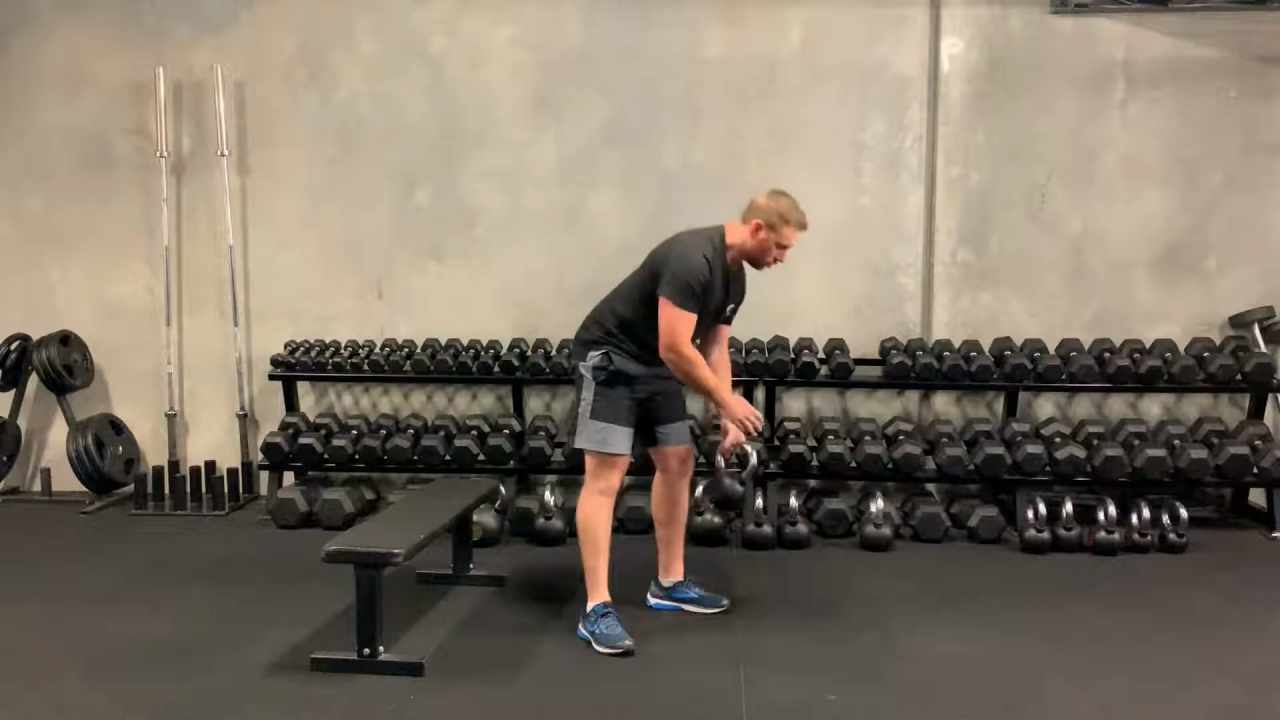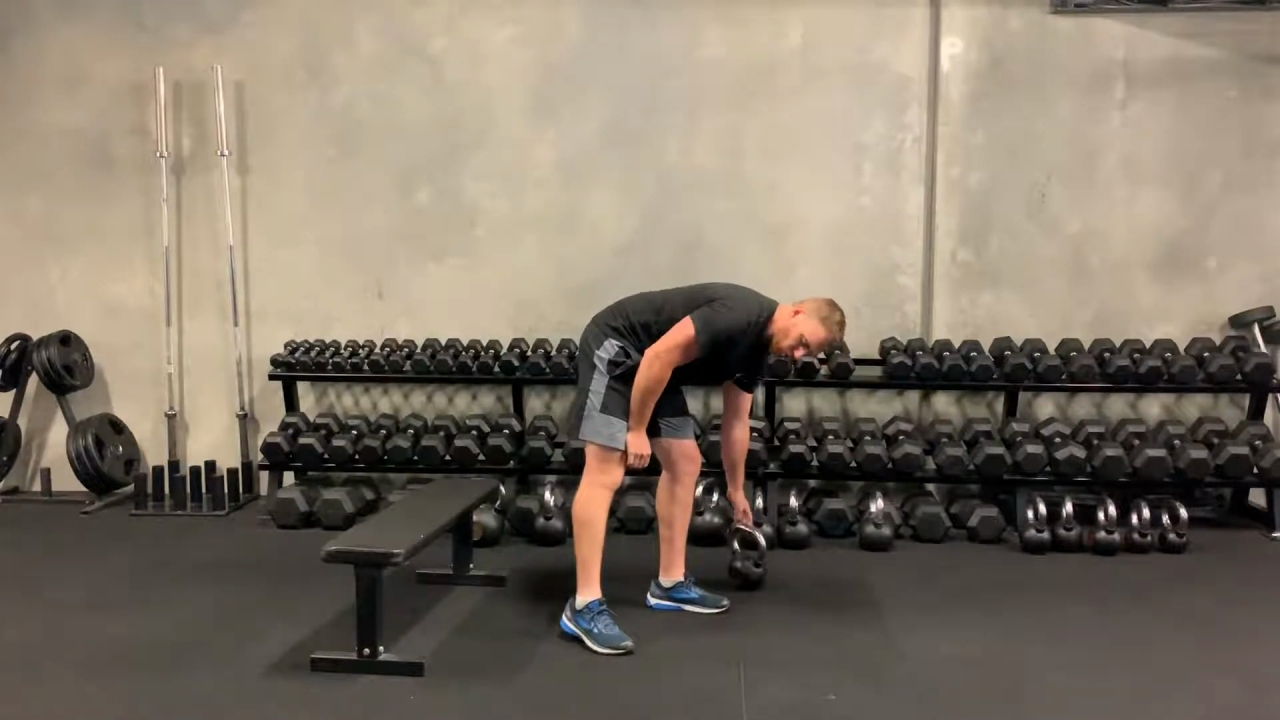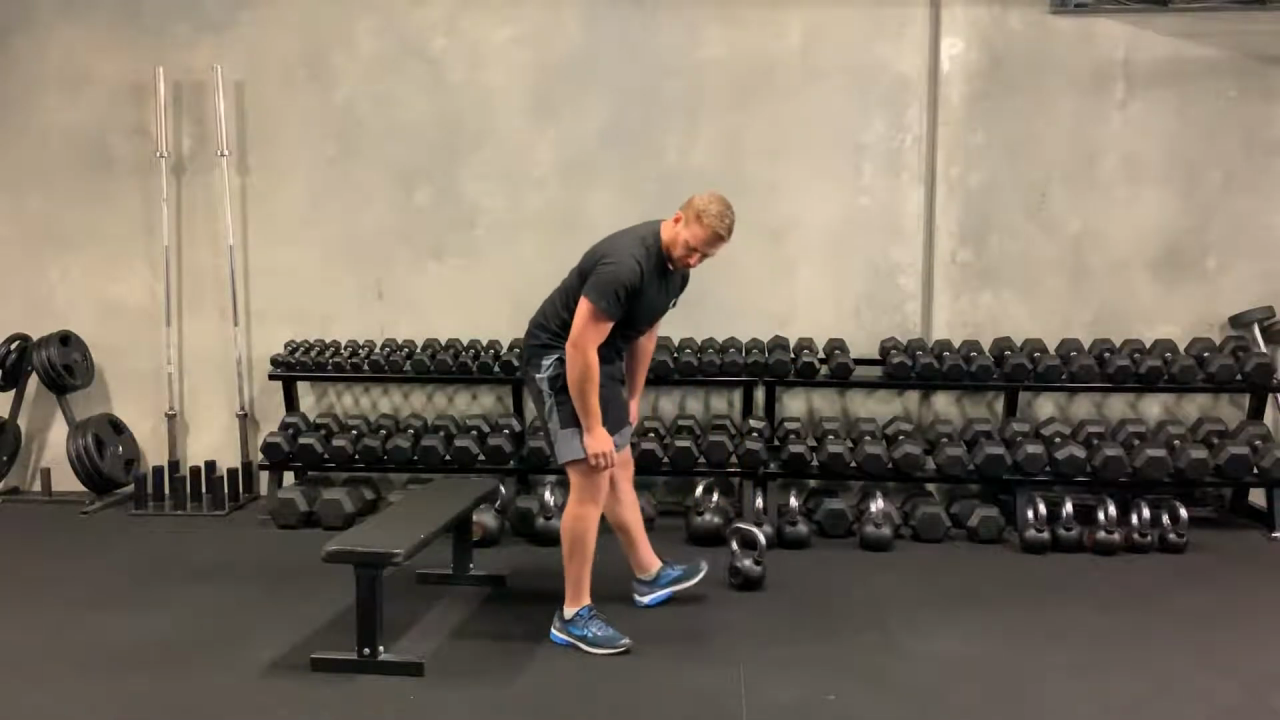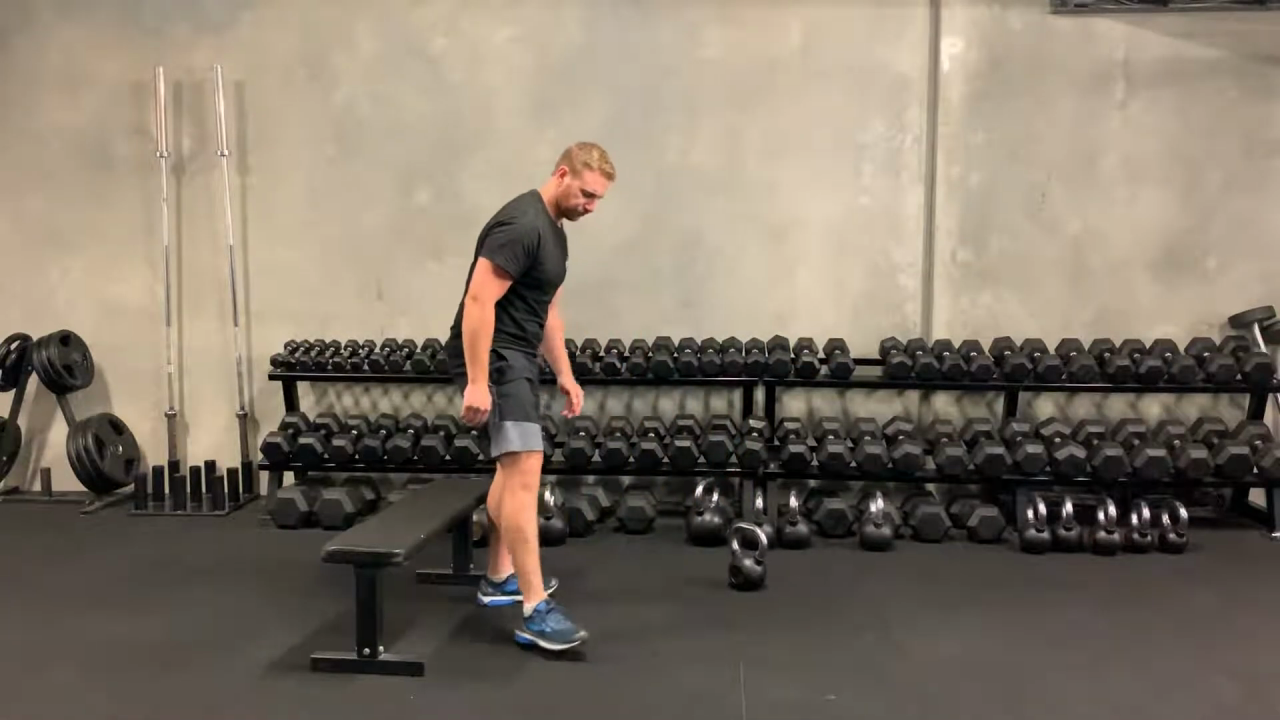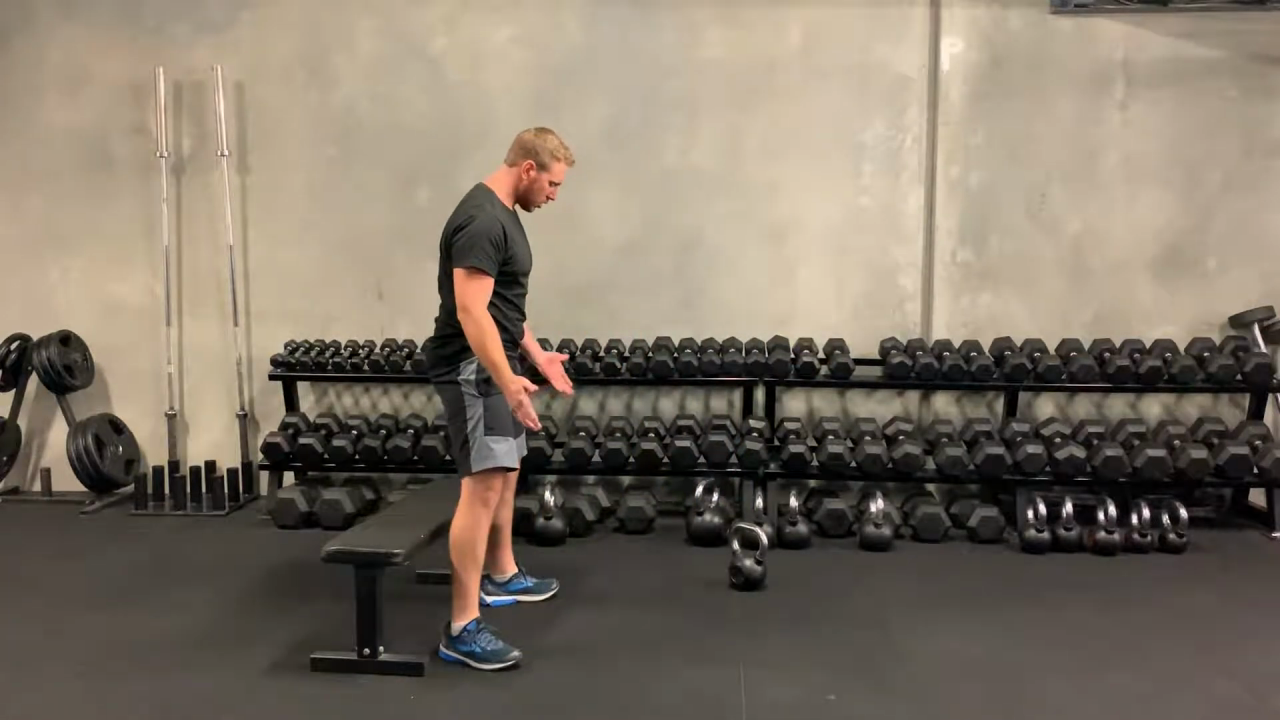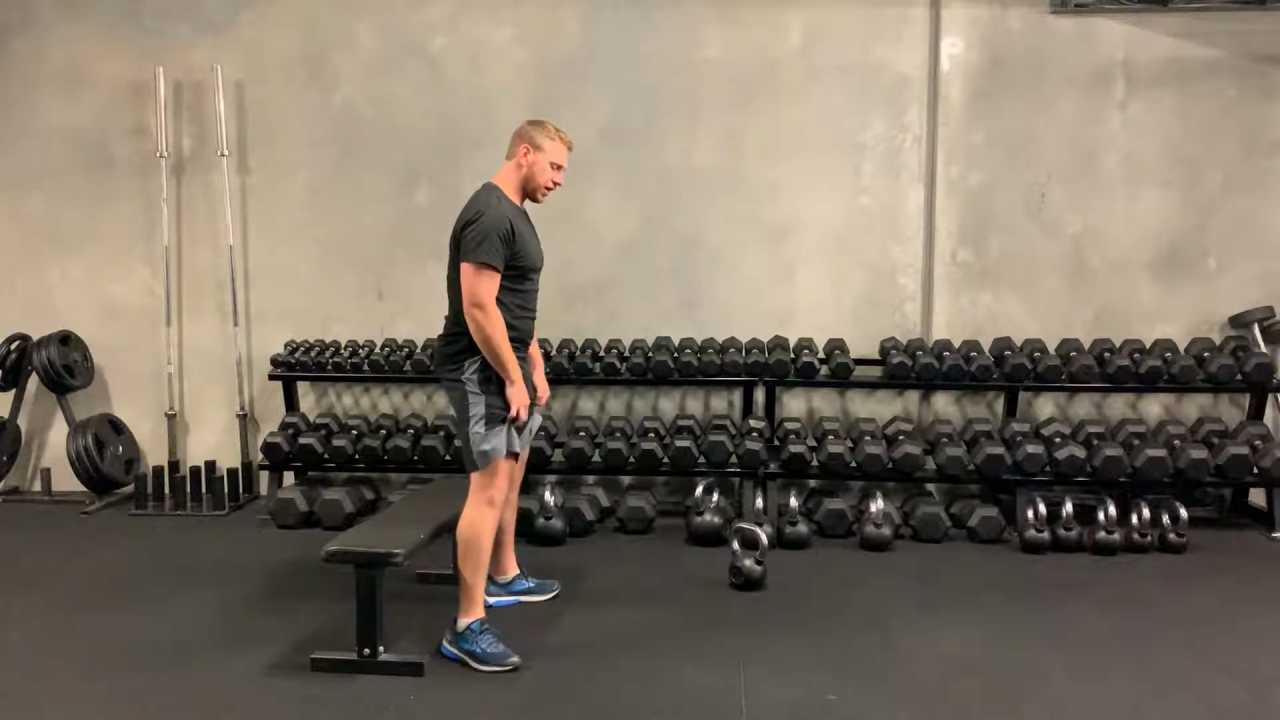
dt=0.7s
person 1, frame 1
left shoulder: (733, 278)
right shoulder: (691, 259)
left elbow: (715, 349)
right elbow: (675, 348)
left wrist: (730, 421)
right wrist: (730, 402)
left hip: (648, 364)
right hip: (608, 360)
left knee: (678, 463)
right knee: (606, 479)
left ankle: (669, 583)
right ankle: (597, 607)
person 1, frame 2
left shoulder: (755, 350)
right shoulder: (737, 318)
left elbow: (736, 421)
right elbow: (659, 357)
left wrist: (736, 491)
right wrist: (637, 430)
left hip: (649, 362)
right hip: (615, 346)
left knee: (686, 463)
right knee: (605, 474)
left ankle: (670, 583)
right ankle: (585, 604)
person 1, frame 3
left shoulder: (675, 269)
right shoulder: (623, 263)
left elbow: (643, 333)
right elbow: (578, 347)
left wrist: (632, 396)
right wrist: (592, 429)
left hip: (601, 362)
right hip: (558, 361)
left knee: (620, 471)
right knee: (592, 482)
left ankle: (649, 573)
right ankle: (574, 615)
person 1, frame 4
left shoulder: (555, 231)
right shoulder: (521, 225)
left elbow: (547, 310)
right elbow: (479, 301)
left wrist: (566, 376)
right wrist: (477, 381)
left hip: (516, 356)
right hip: (494, 358)
left knee: (513, 466)
right knee: (525, 471)
left ankle: (500, 576)
right ankle: (535, 608)
person 1, frame 5
left shoulder: (502, 214)
right shoulder: (481, 220)
right elbow: (471, 311)
left wrist: (537, 355)
right wrist: (508, 383)
left hip: (493, 365)
right hip: (473, 369)
left knee: (505, 474)
right knee: (484, 487)
left ankle: (502, 576)
right ankle: (462, 628)
person 1, frame 6
left shoulder: (514, 213)
right shoulder: (490, 216)
right elbow: (480, 308)
left wrist: (536, 369)
right wrist: (514, 379)
left hip: (506, 364)
right hip: (480, 367)
left knee: (511, 475)
right knee: (490, 487)
left ankle: (504, 577)
right ankle: (468, 627)
